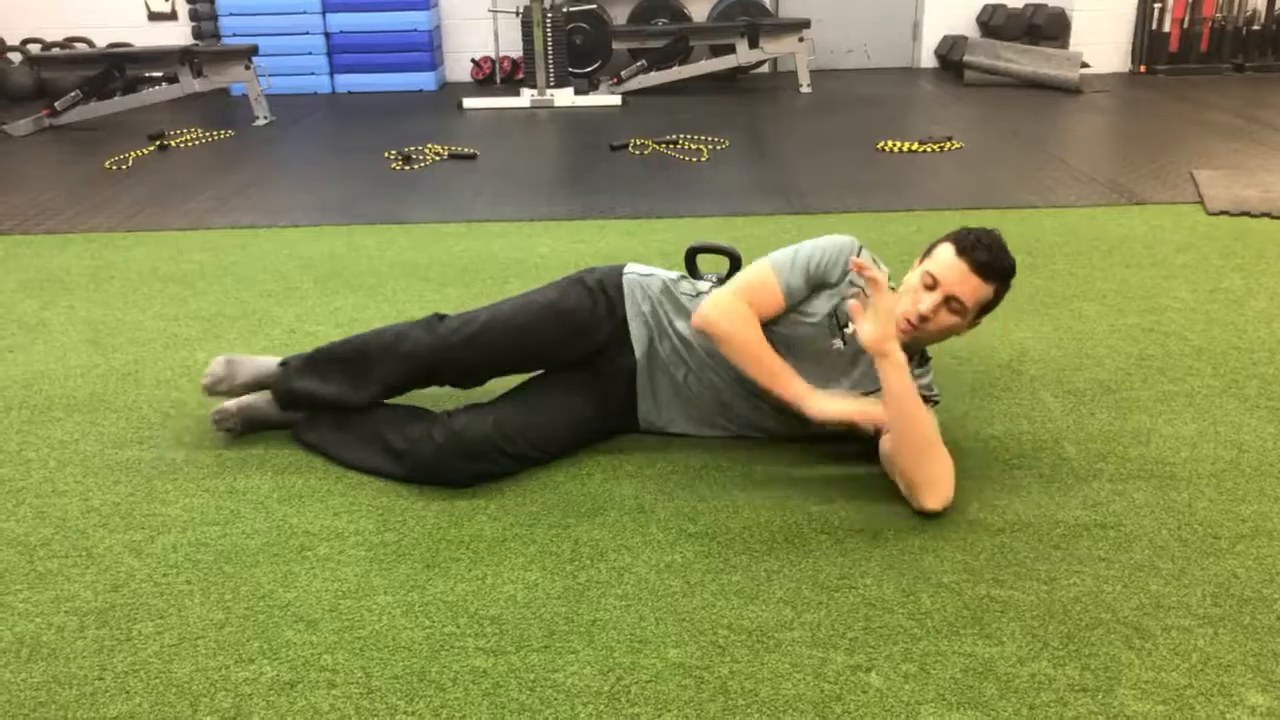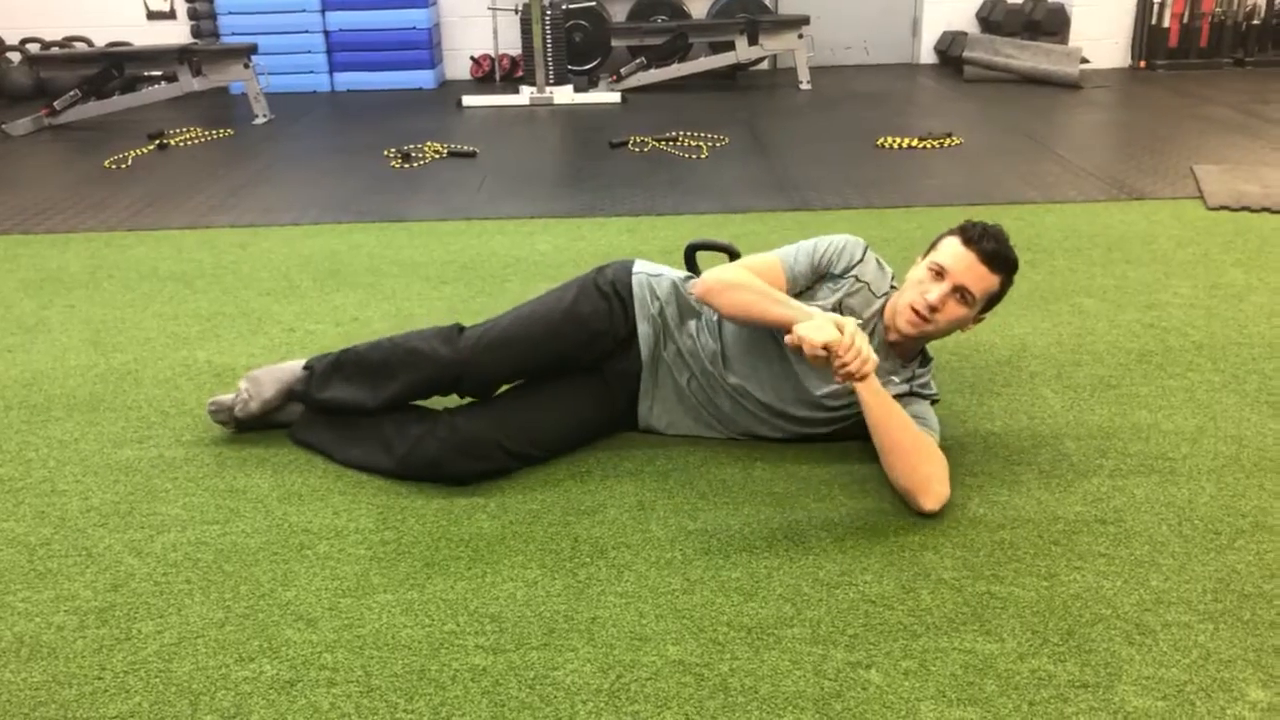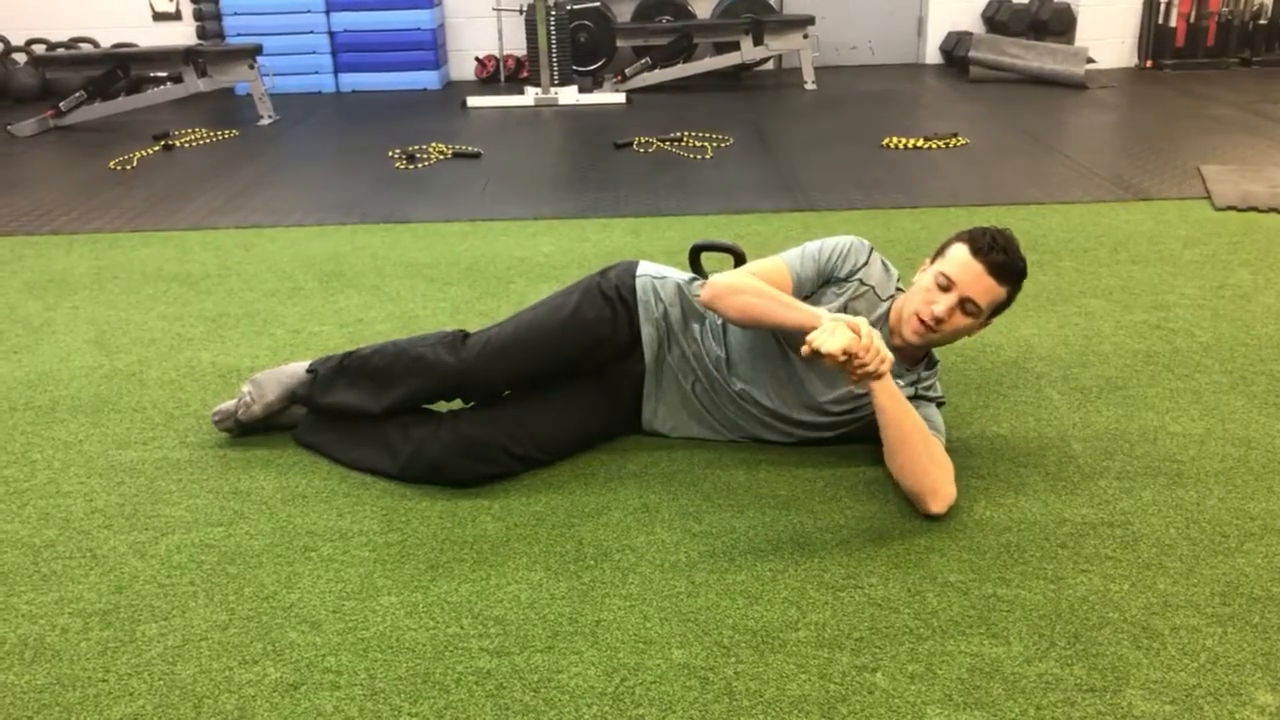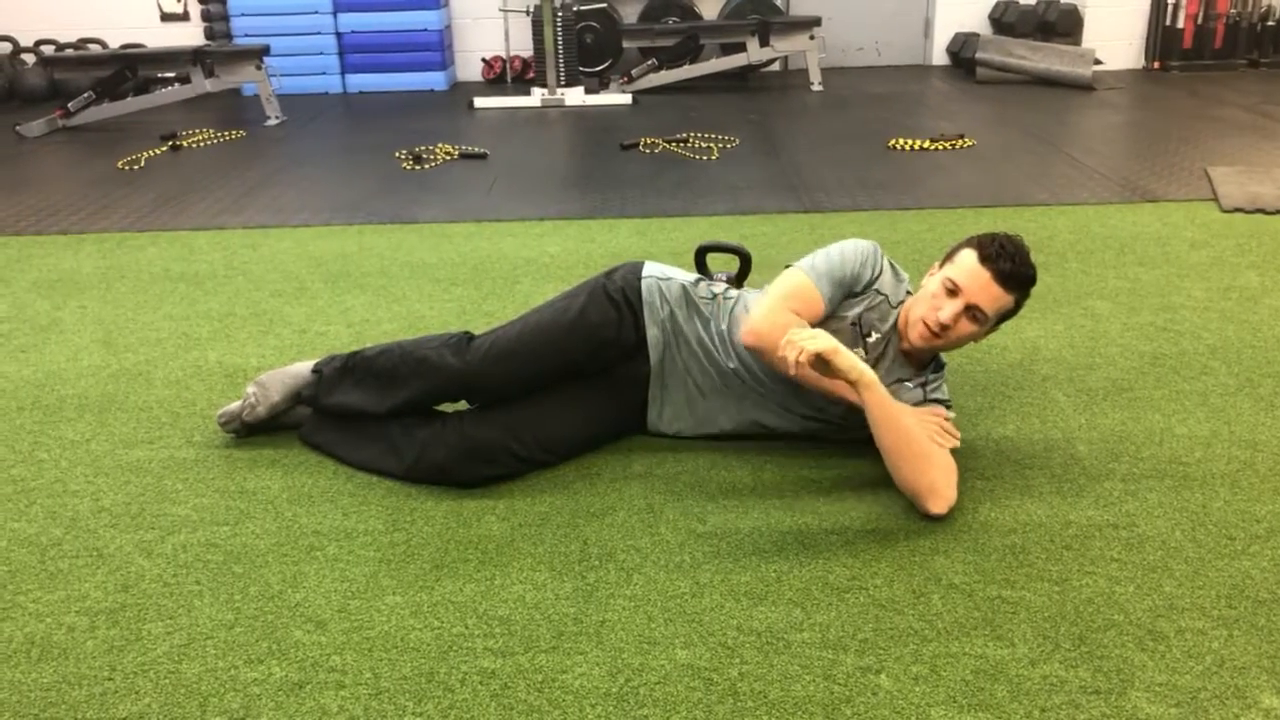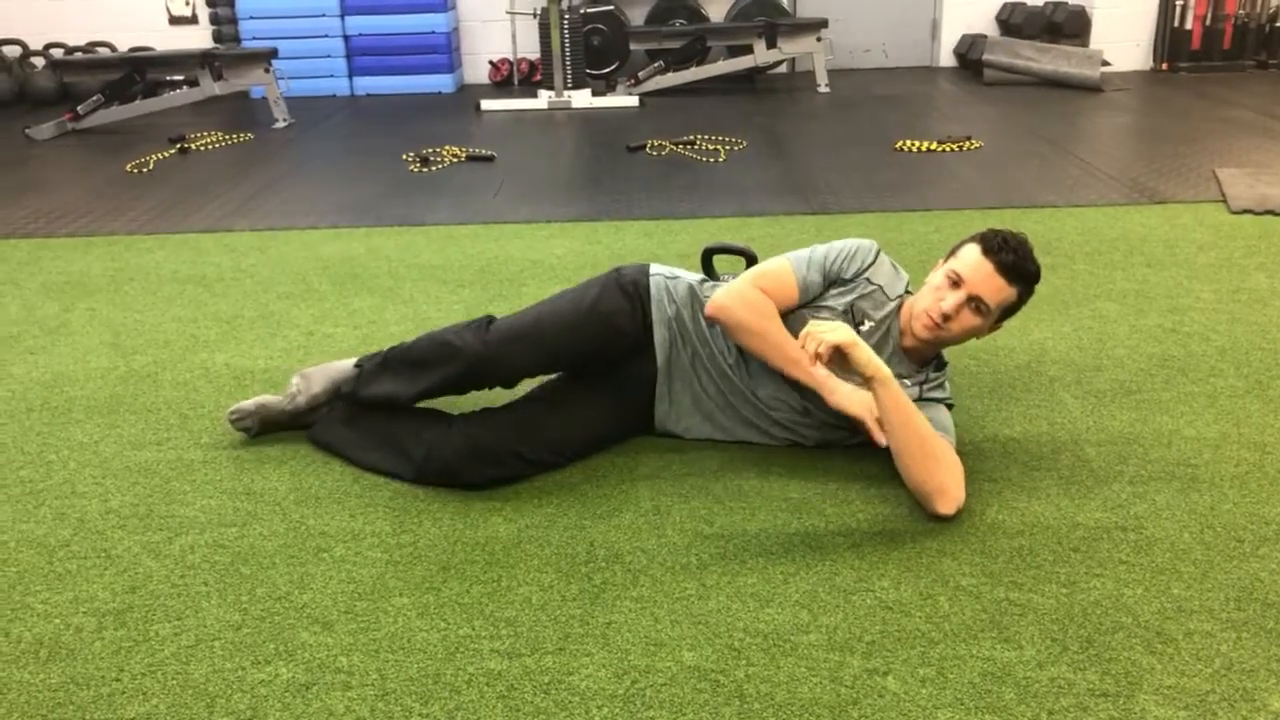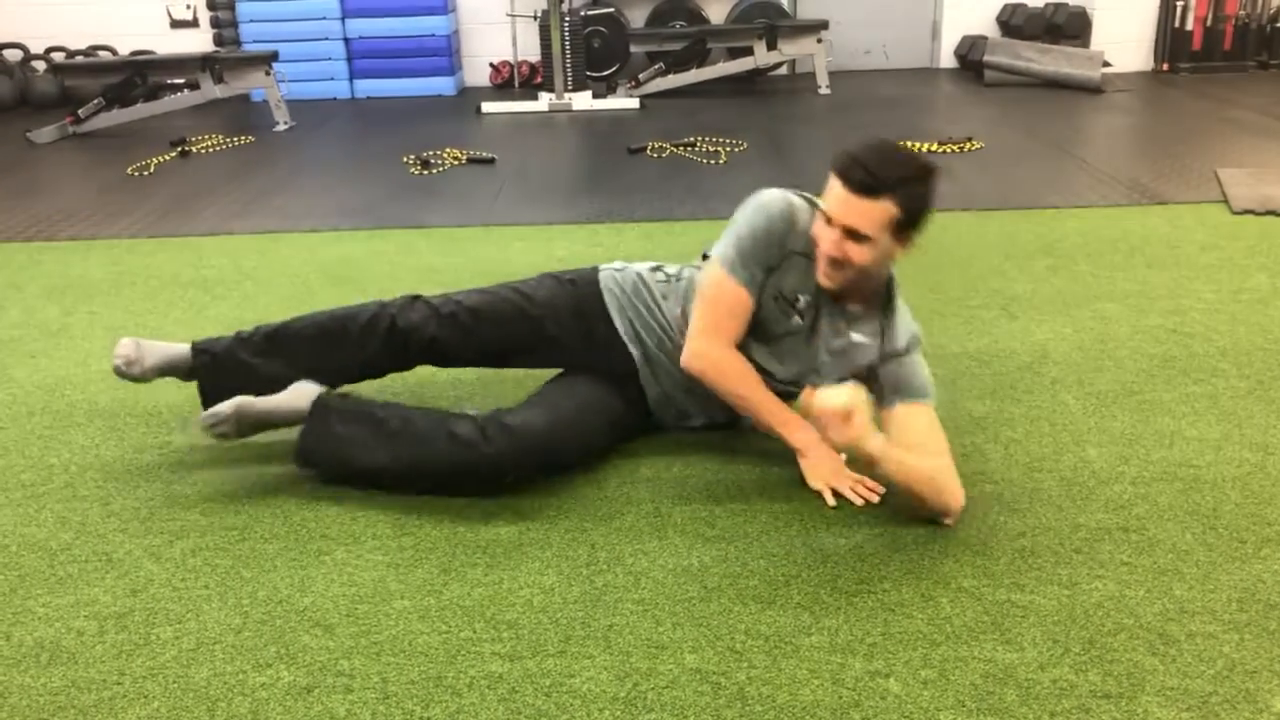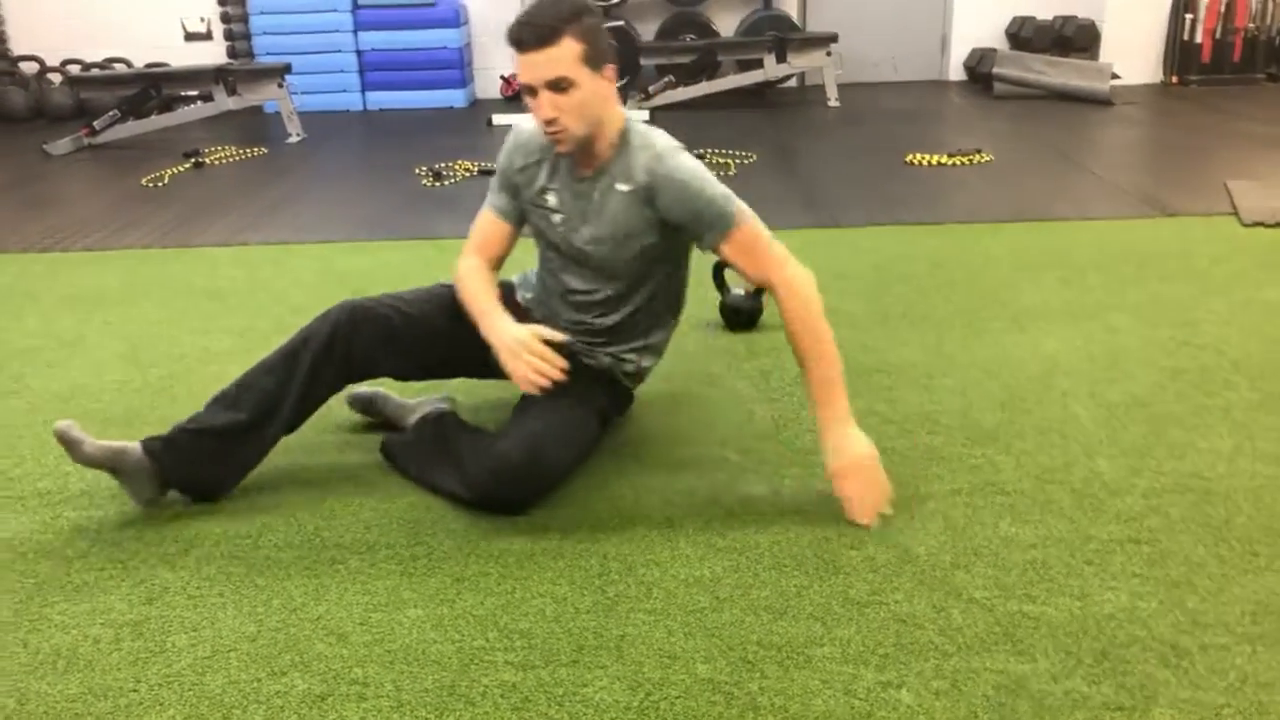
dt=0.7s
person 1, frame 1
left shoulder: (899, 387)
right shoulder: (843, 259)
left elbow: (930, 493)
right elbow: (717, 312)
left wrist: (888, 352)
right wrist: (808, 396)
left hip: (630, 399)
right hip: (630, 311)
left knee: (457, 450)
right knee: (451, 349)
left ankle: (290, 416)
right ankle: (289, 376)
person 1, frame 2
left shoulder: (908, 392)
right shoulder: (853, 260)
left elbow: (929, 492)
right elbow: (717, 283)
left wrist: (862, 375)
right wrist: (808, 316)
left hip: (637, 401)
right hip: (640, 309)
left knee: (458, 449)
right knee: (467, 357)
left ankle: (299, 418)
right ankle: (305, 380)
person 1, frame 3
left shoulder: (915, 394)
right shoulder: (857, 262)
left elbow: (935, 495)
right elbow: (721, 289)
left wrist: (877, 378)
right wrist: (822, 321)
left hip: (637, 402)
right hip: (644, 311)
left knee: (461, 452)
right knee: (471, 365)
left ankle: (302, 420)
right ankle: (312, 380)
person 1, frame 4
left shoulder: (922, 396)
right shoulder: (869, 265)
left elbow: (934, 495)
right elbow: (761, 327)
left wrist: (857, 376)
right wrist: (870, 404)
left hip: (644, 403)
right hip: (649, 312)
left knee: (467, 454)
right knee: (474, 367)
left ankle: (305, 420)
right ankle: (314, 380)
person 1, frame 5
left shoulder: (924, 399)
right shoulder: (864, 265)
left elbow: (944, 497)
right elbow: (730, 299)
left wrist: (868, 369)
right wrist: (829, 385)
left hip: (651, 404)
right hip: (654, 314)
left knee: (472, 454)
right knee: (498, 351)
left ankle: (319, 416)
right ankle: (358, 377)
person 1, frame 6
left shoulder: (889, 341)
right shoulder: (775, 216)
left elbow: (944, 491)
right elbow: (706, 352)
left wrist: (864, 439)
right wrist: (801, 440)
left hip: (648, 397)
right hip: (612, 311)
left knee: (504, 448)
right knee: (417, 325)
left ankle: (326, 421)
right ankle: (204, 360)
person 1, frame 7
left shoulder: (665, 174)
right shoulder: (526, 148)
left elbow: (790, 281)
right elbow: (473, 264)
left wrist: (839, 427)
right wrist: (499, 335)
left hip: (602, 365)
right hip: (526, 312)
left knee: (505, 478)
right knee: (352, 328)
left ankle: (422, 426)
right ankle: (170, 463)
